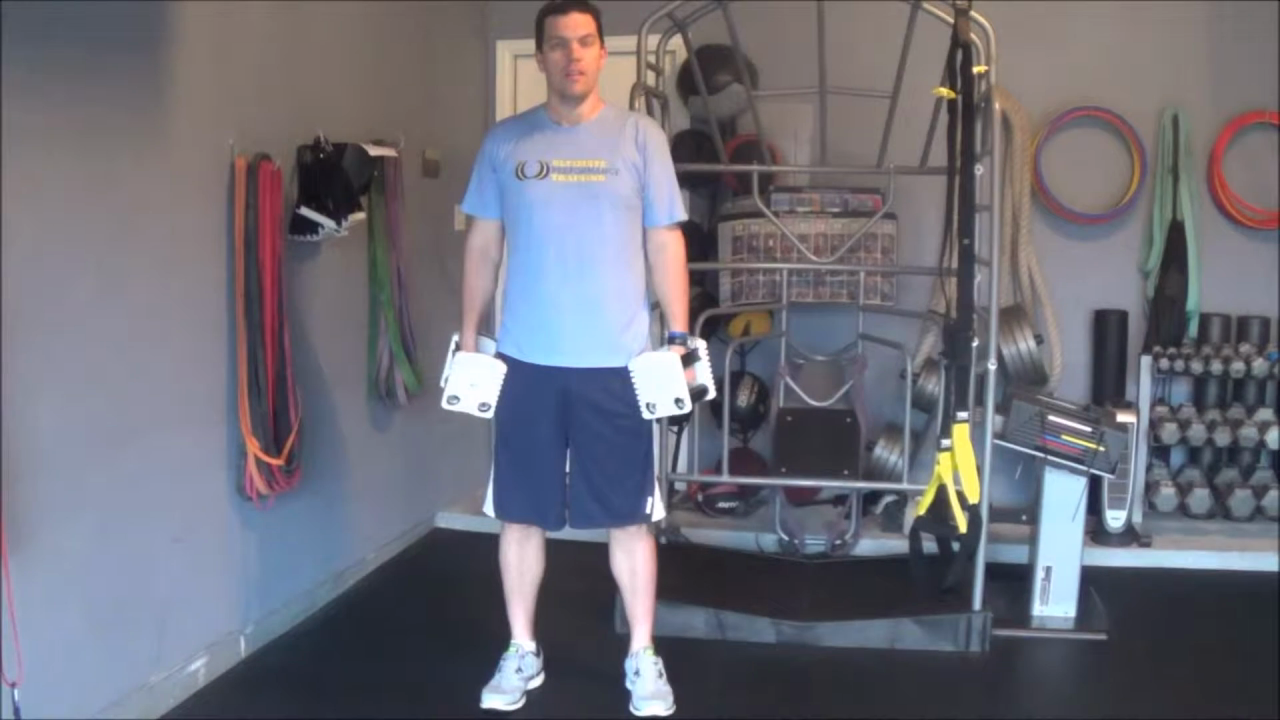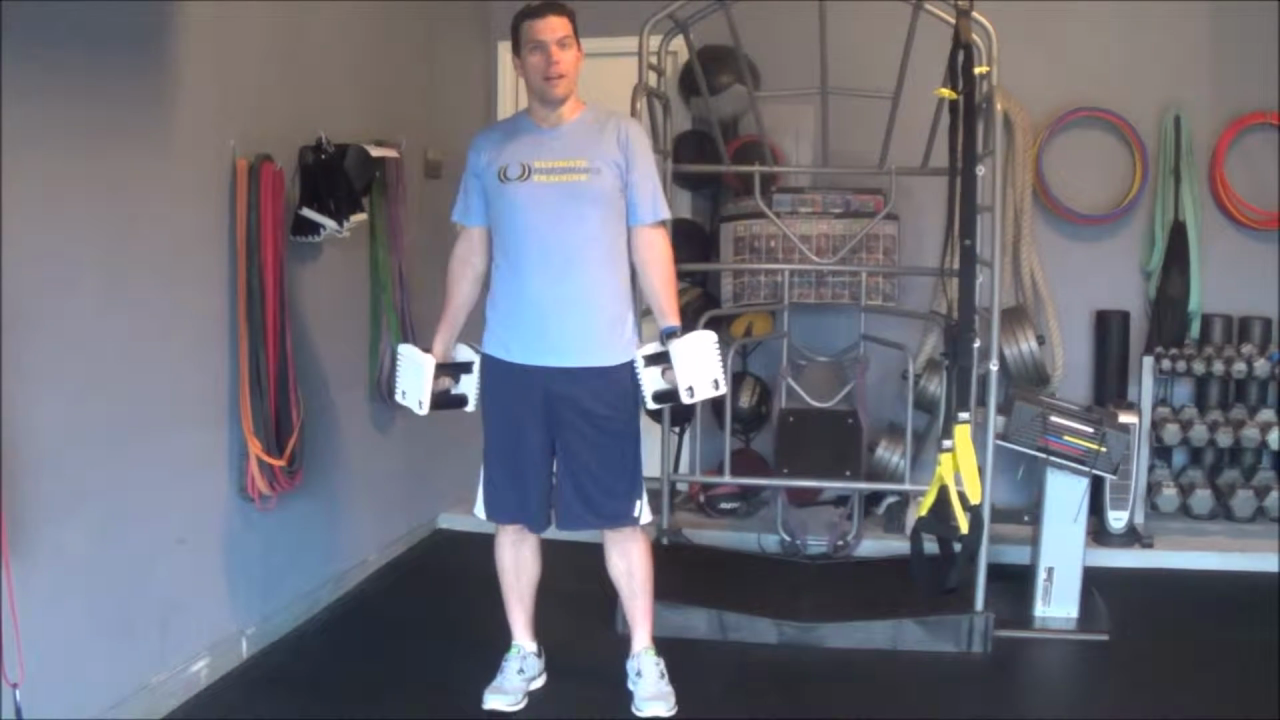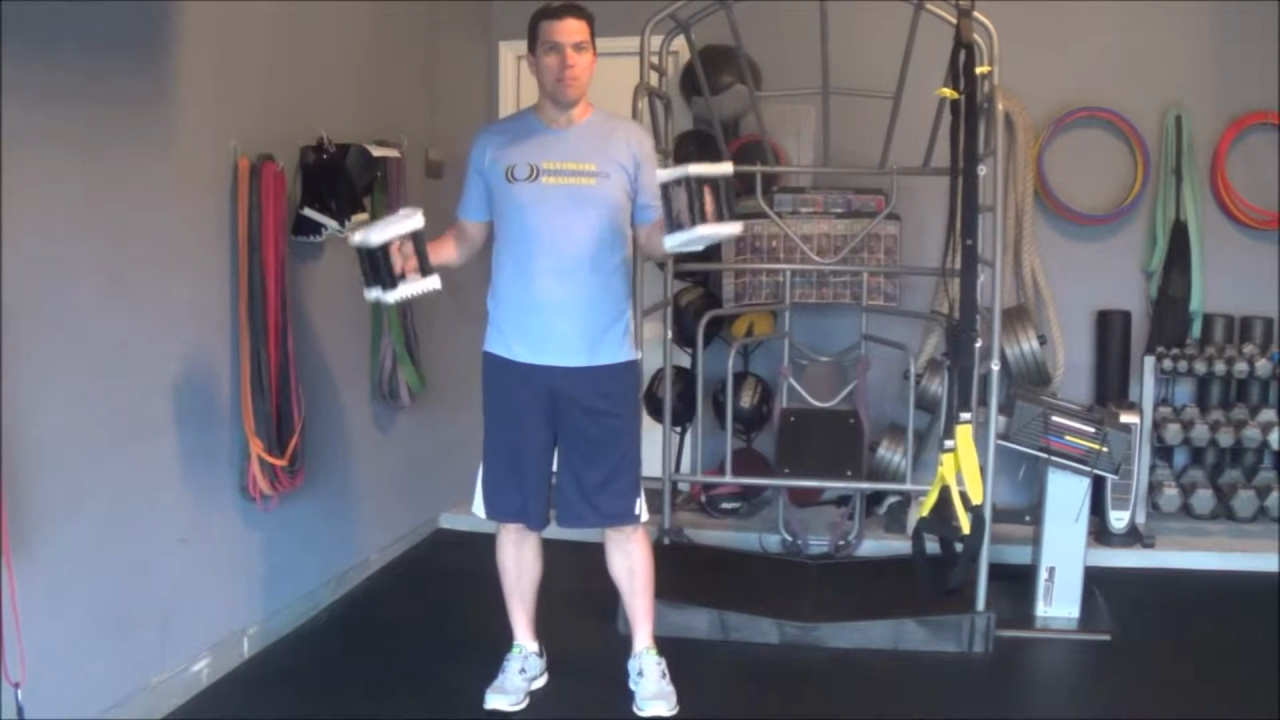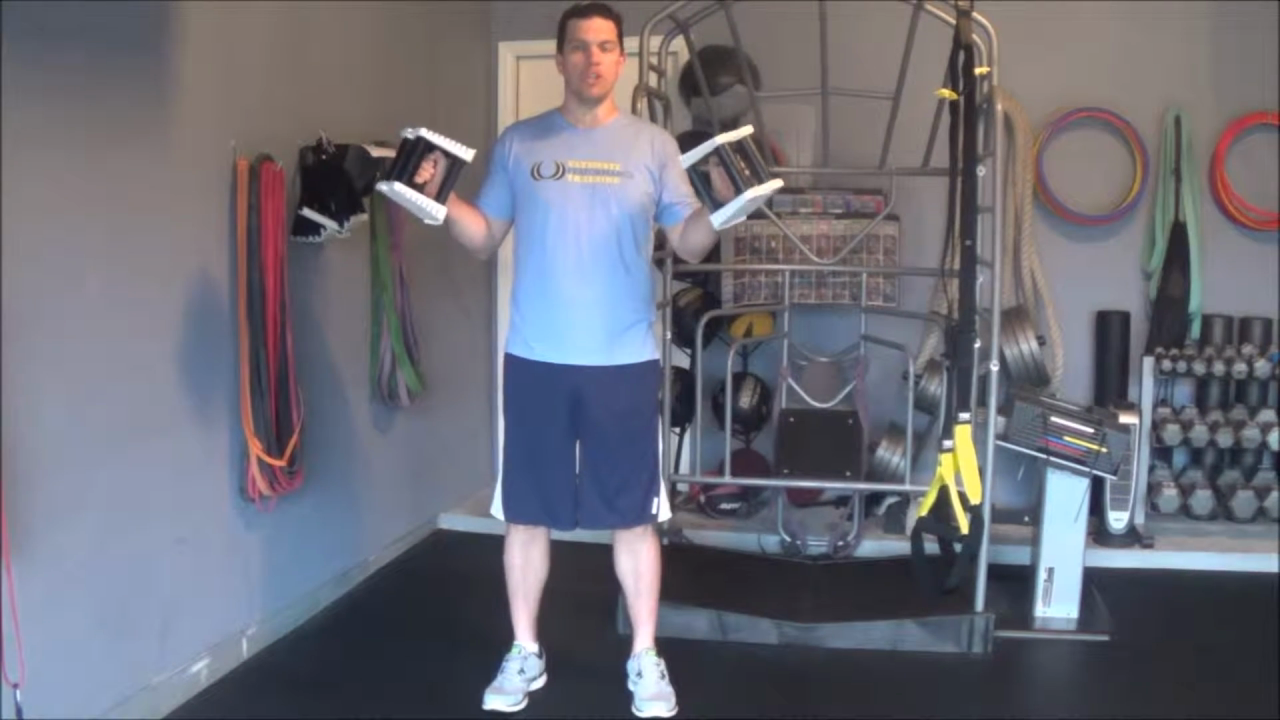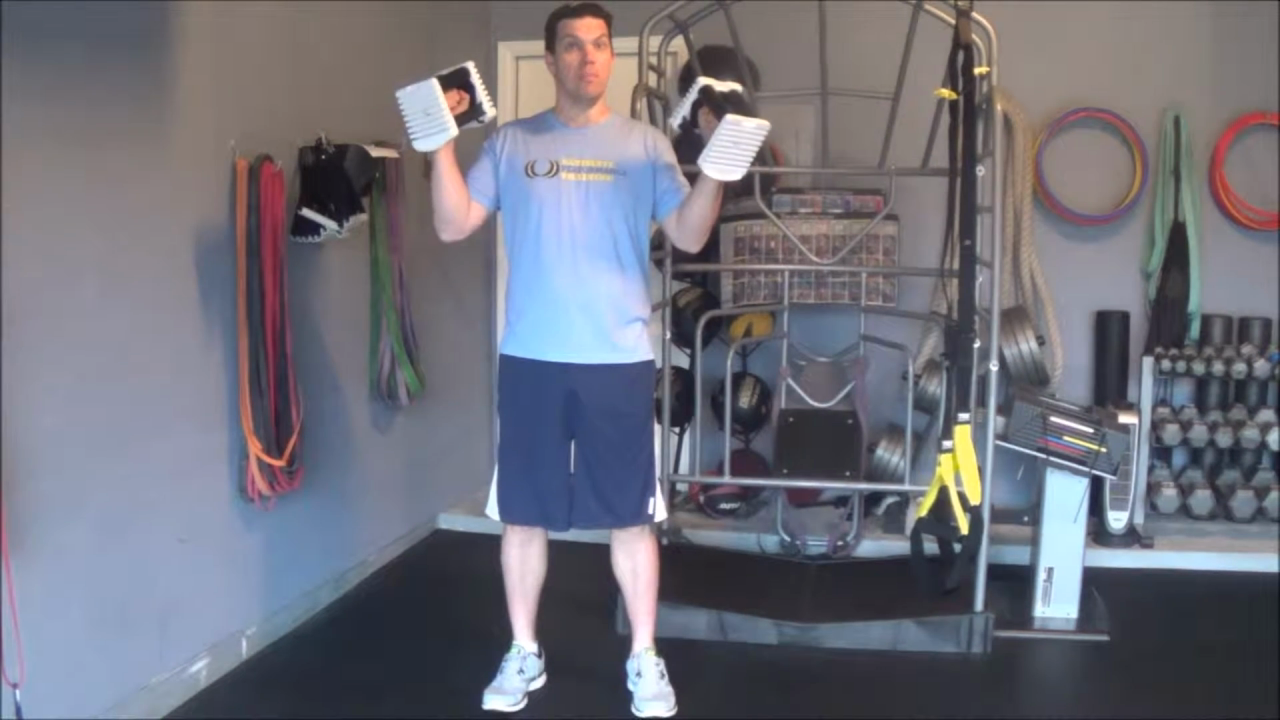
dt=1s
person 1, frame 1
left shoulder: (639, 136)
right shoulder: (504, 141)
left elbow: (664, 242)
right elbow: (482, 243)
left wrist: (678, 338)
right wrist: (467, 337)
left hip: (616, 362)
right hip: (524, 360)
left knee: (628, 515)
right knee: (519, 513)
left ankle: (642, 657)
right ankle: (521, 652)
person 1, frame 2
left shoulder: (621, 136)
right shoulder: (489, 148)
left elbow: (649, 240)
right elbow: (471, 251)
left wrist: (673, 332)
right wrist: (441, 343)
left hip: (602, 362)
right hip: (511, 362)
left knee: (620, 515)
right knee: (513, 514)
left ankle: (643, 657)
right ankle: (523, 653)
person 1, frame 3
left shoulder: (628, 140)
right shoulder: (494, 144)
left elbow: (654, 239)
right elbow: (468, 236)
right wrist: (420, 255)
left hip: (603, 362)
right hip: (515, 360)
left knee: (621, 514)
right knee: (514, 513)
left ankle: (645, 657)
right ankle: (525, 653)
person 1, frame 4
left shoulder: (653, 145)
right shoulder: (518, 143)
left elbow: (689, 244)
right elbow: (483, 240)
left wrist: (723, 208)
right wrist: (439, 197)
left hip: (624, 362)
right hip: (536, 360)
left knee: (633, 516)
right knee: (525, 513)
left ankle: (645, 658)
right ankle: (524, 653)
person 1, frame 5
left shoulder: (645, 143)
right shoulder: (510, 143)
left elbow: (688, 235)
right elbow: (453, 225)
right wrist: (440, 142)
left hip: (619, 359)
right hip: (530, 358)
left knee: (631, 515)
right knee: (523, 513)
left ankle: (644, 658)
right ankle: (524, 654)
